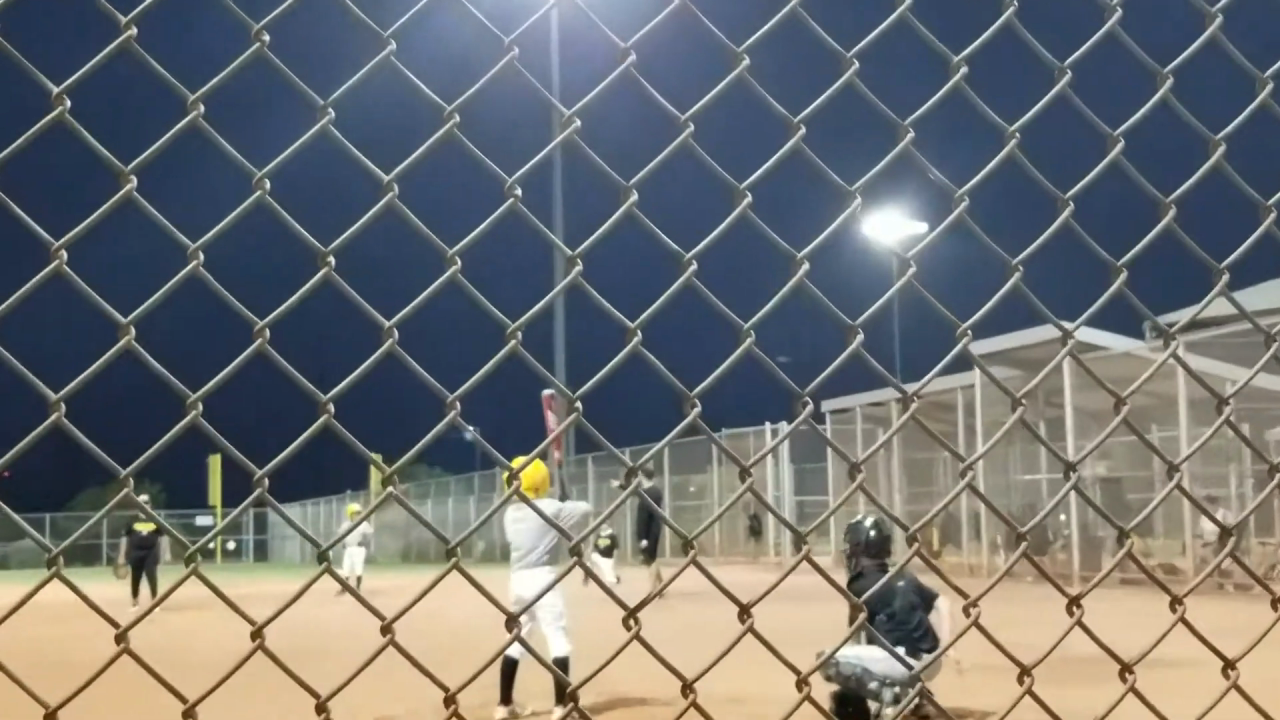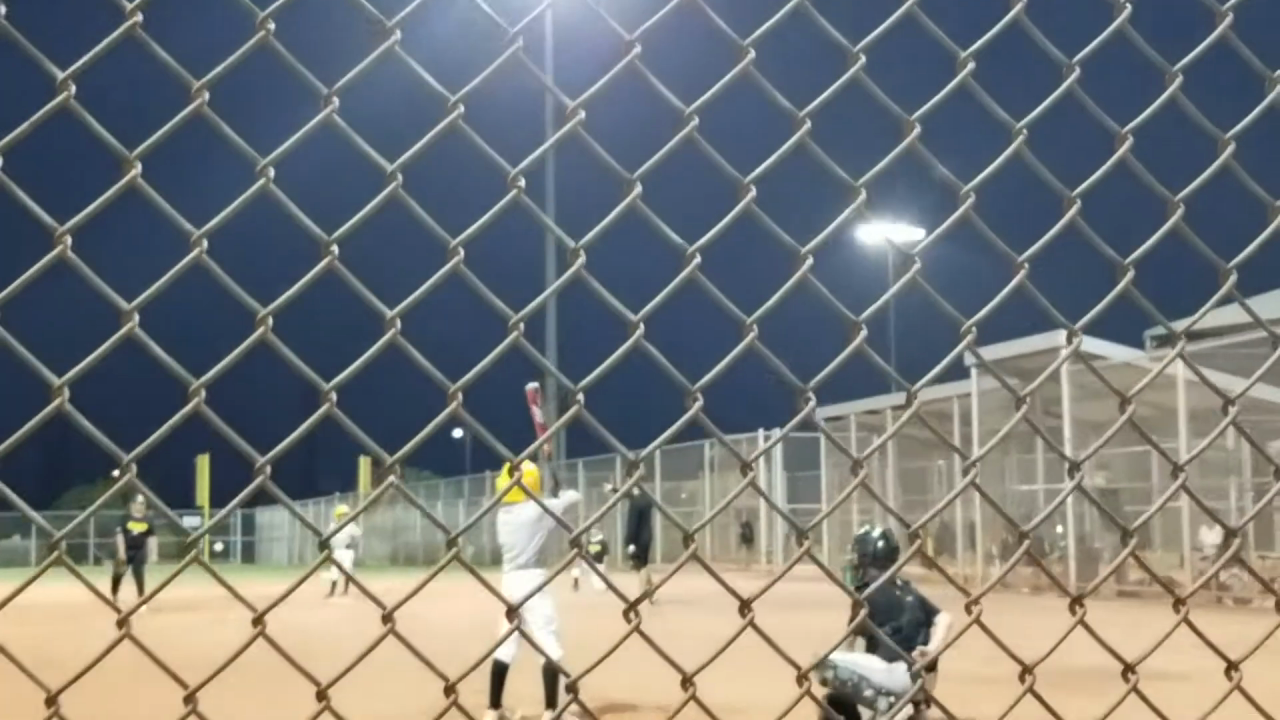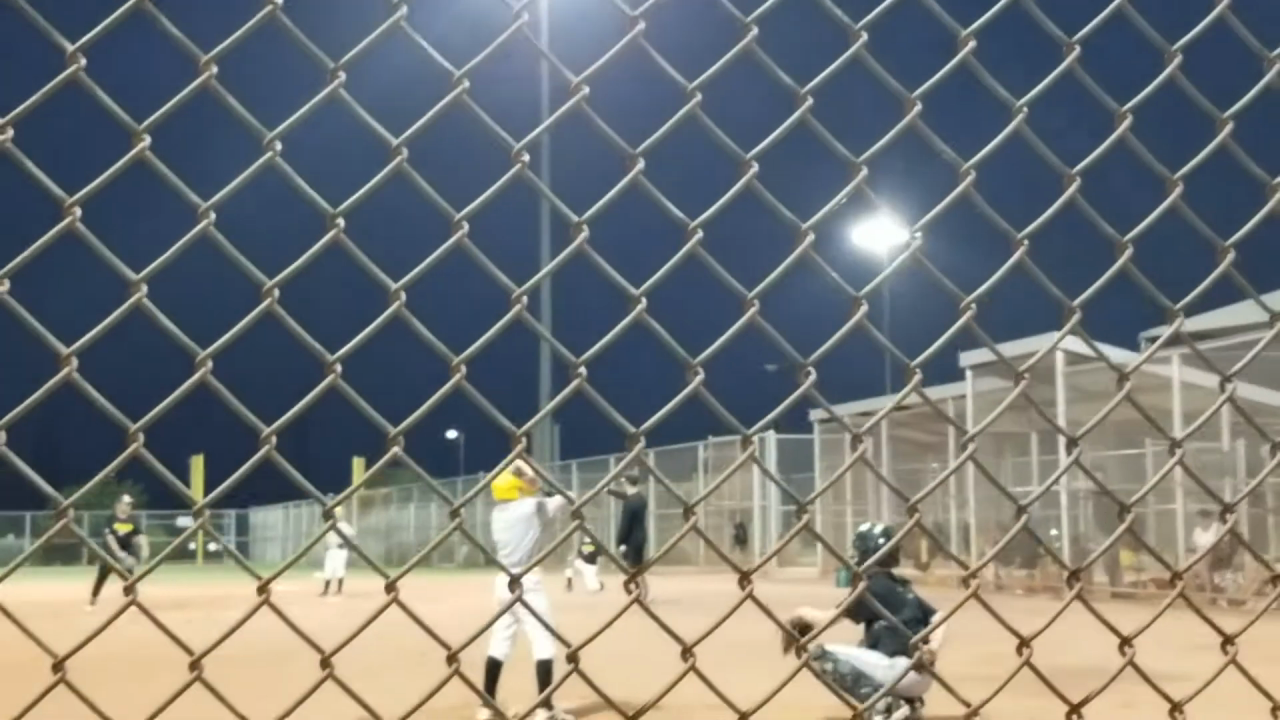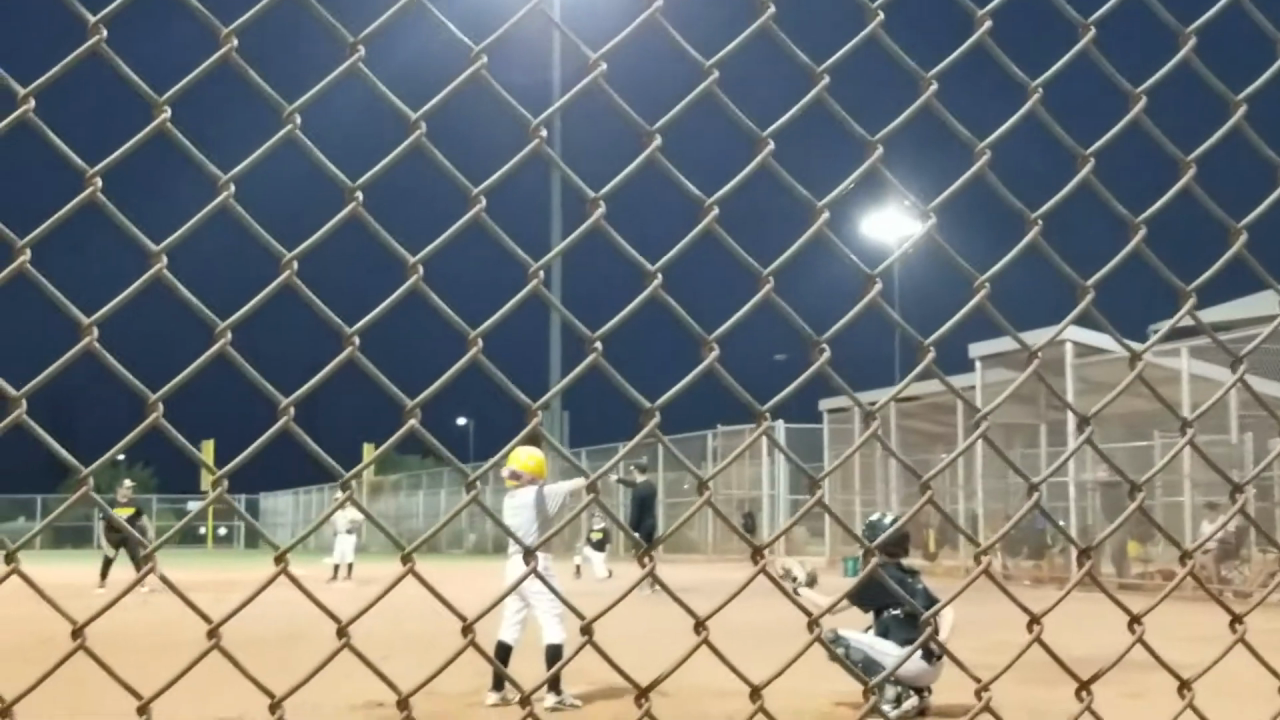
dt=0.3s
person 1, frame 1
left shoulder: (509, 513)
right shoulder: (550, 509)
right elbow: (586, 509)
right wrist: (567, 505)
left hip: (517, 580)
right hip: (542, 579)
left knee: (515, 641)
right knee: (558, 639)
person 1, frame 2
left shoulder: (501, 514)
right shoulder: (539, 510)
right elbow: (574, 496)
right wrist: (561, 495)
left hip: (509, 581)
right hip: (532, 581)
left knee: (505, 645)
right knee: (549, 645)
person 1, frame 3
left shoulder: (497, 513)
right shoulder: (532, 506)
right elbow: (567, 499)
right wrist: (541, 495)
left hip: (503, 582)
right hip: (527, 581)
left knee: (499, 643)
right knee: (543, 642)
person 1, frame 4
left shoulder: (509, 498)
right shoulder: (543, 493)
right elbow: (582, 482)
left hip: (514, 565)
right hip: (538, 566)
left knee: (509, 628)
right knee: (553, 628)
left ankle: (497, 690)
right ankle: (554, 694)
person 2, frame 1
left shoulder: (861, 584)
right shoulder: (903, 576)
right elbow: (942, 603)
right wrist: (945, 646)
left hip: (902, 661)
right hip: (927, 662)
left knee: (828, 659)
person 2, frame 2
left shoulder: (868, 594)
right shoulder: (906, 589)
right elbow: (944, 618)
right wrist: (932, 649)
left hip: (900, 675)
right hip: (924, 678)
left knee: (825, 664)
left ankle: (887, 704)
right ankle: (912, 704)
person 2, frame 3
left shoulder: (873, 587)
right shoulder: (904, 587)
left elbow: (829, 618)
left wrist: (800, 614)
right wrist: (934, 648)
left hip: (901, 669)
right hip: (919, 676)
left knee: (820, 654)
left ankle: (885, 704)
right ankle: (908, 701)
person 2, frame 4
left shoulder: (879, 578)
right shoulder: (911, 577)
left elbow: (832, 606)
right elbow: (946, 610)
left wrist: (800, 588)
right wrist: (940, 640)
left hip: (913, 661)
right hip: (930, 666)
left knee: (834, 638)
right knee: (873, 634)
left ankle: (894, 693)
right ankle: (917, 691)
